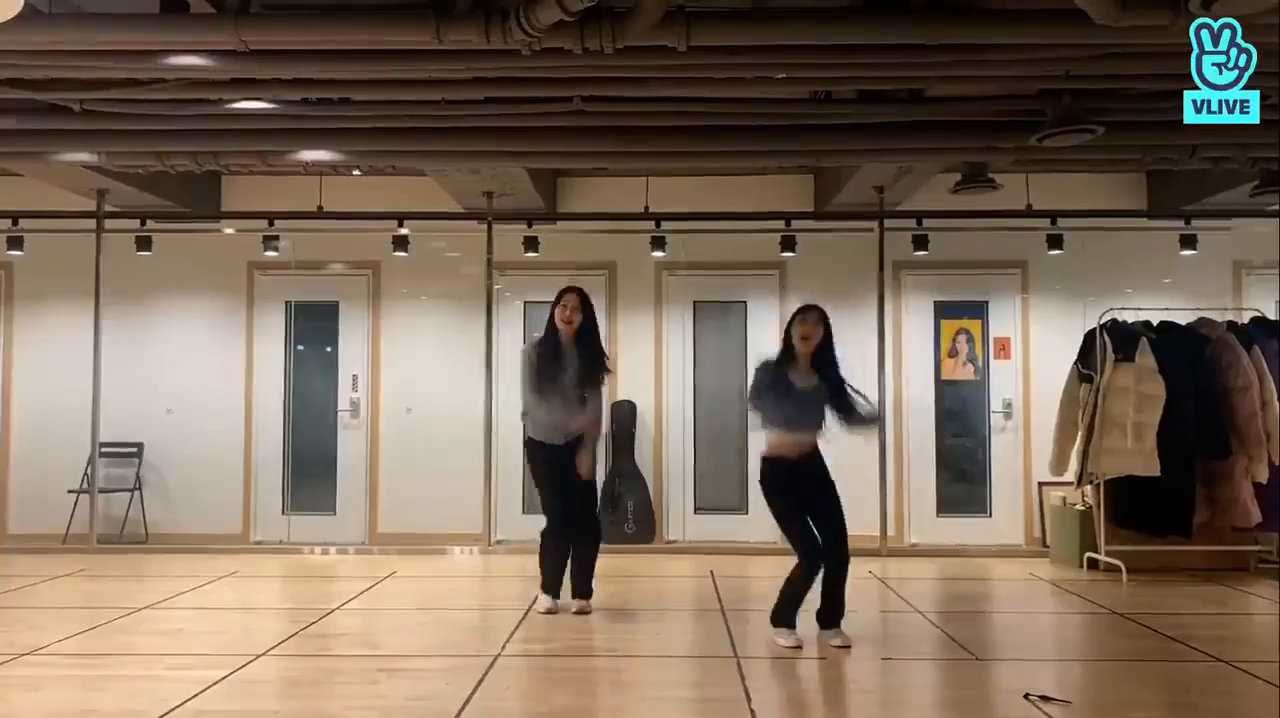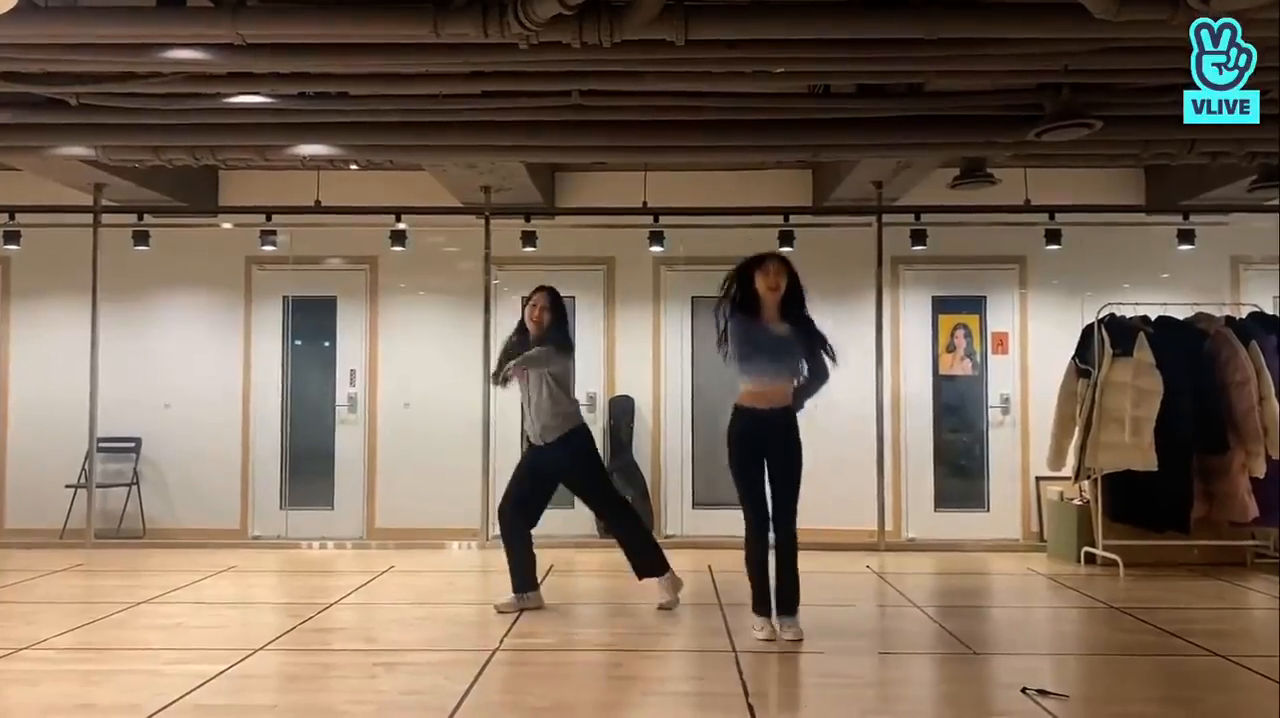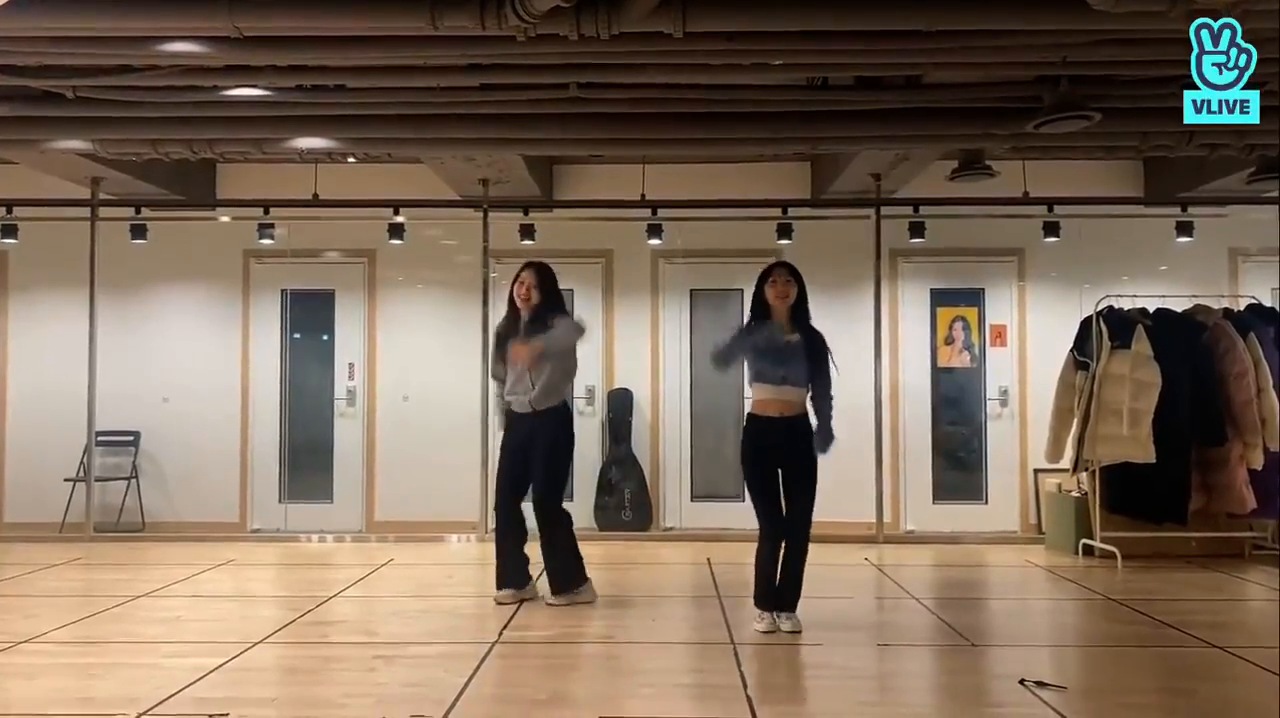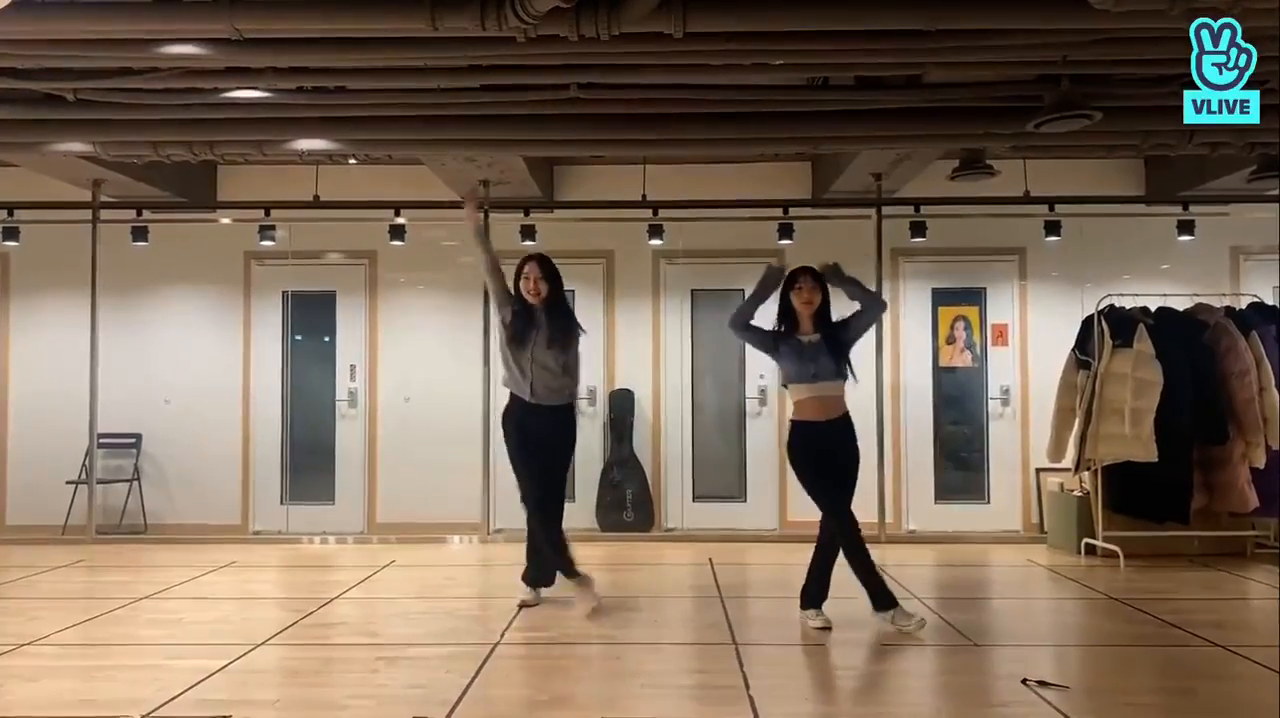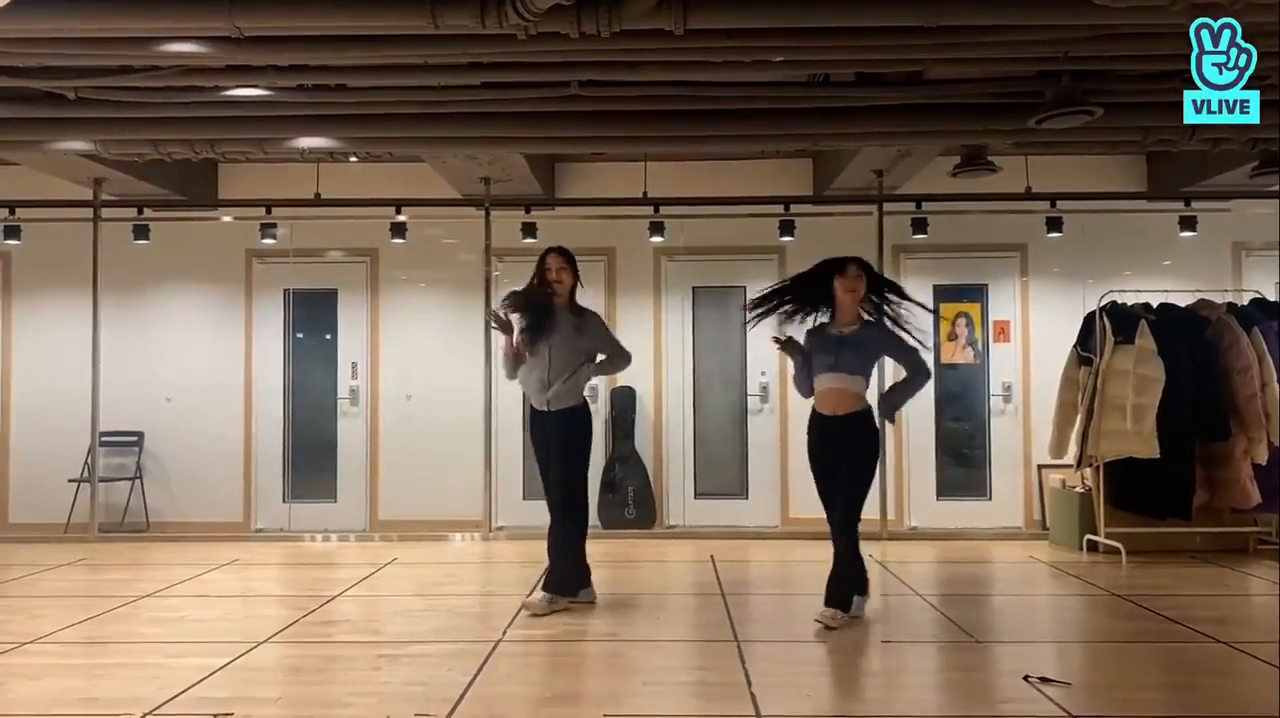
dt=1s
person 1, frame 1
left shoulder: (828, 378)
right shoulder: (769, 372)
left elbow: (848, 414)
right elbow: (758, 402)
left wrist: (865, 421)
left hip: (813, 467)
right hip: (778, 471)
left knee: (838, 549)
right knee: (812, 555)
left ankle: (830, 622)
right ankle: (782, 621)
person 1, frame 2
left shoulder: (800, 328)
right shoulder: (740, 326)
left elbow: (819, 373)
right elbow: (744, 363)
left wrist: (797, 394)
right wrist: (782, 368)
left hip: (784, 427)
right hip: (748, 427)
left knee: (785, 523)
right knee: (757, 521)
left ankle: (787, 612)
right ankle: (762, 613)
person 1, frame 3
left shoulder: (812, 340)
right shoulder: (752, 335)
left elbow: (821, 394)
right elbow: (720, 360)
left wrist: (825, 428)
right wrist: (760, 335)
left hip: (798, 436)
right hip: (759, 435)
left knee: (799, 528)
right knee: (772, 527)
left ankle: (786, 605)
right ankle: (764, 605)
person 1, frame 4
left shoulder: (839, 334)
right shoulder: (779, 342)
left elbow: (876, 306)
right elbow: (737, 324)
left wrist: (842, 281)
right wrist: (766, 287)
left hip: (842, 434)
right hip: (804, 438)
left knee: (833, 523)
right knee: (844, 522)
left ankle: (811, 603)
right ankle: (885, 604)
person 1, frame 5
left shoulder: (877, 332)
right shoulder: (815, 334)
left elbow: (920, 372)
right elbow: (805, 389)
left wrist: (890, 402)
right wrist: (796, 357)
left hip: (859, 428)
right hip: (822, 429)
left knee: (847, 518)
right knee: (838, 518)
left ankle: (837, 601)
right ankle: (854, 591)
person 2, frame 1
left shoulder: (589, 358)
right shoulder: (535, 351)
left elbow: (594, 409)
right elbow: (531, 398)
left wrist: (589, 450)
right wrist: (568, 418)
left hip: (577, 445)
right hip: (541, 445)
left knee: (586, 522)
right knee: (558, 519)
left ankle: (581, 592)
right ankle: (549, 590)
person 2, frame 2
left shoulder: (556, 348)
right shoulder: (517, 348)
left elbow: (538, 360)
left wrist: (521, 365)
left hip: (572, 444)
right hip: (538, 449)
left knee: (612, 509)
right knee: (511, 512)
left ankle: (664, 575)
right ankle: (526, 591)
person 2, frame 3
left shoulder: (554, 324)
right shoulder: (505, 330)
left elbow: (576, 331)
left wrist: (534, 345)
right wrist: (504, 406)
left hip: (552, 422)
right hip: (517, 424)
left knee: (546, 502)
right knee: (505, 503)
left ankle: (573, 584)
right ankle: (517, 582)
person 2, frame 4
left shoulder: (565, 326)
right shoulder: (509, 314)
right elbow: (491, 271)
left wrist: (568, 409)
right wrist: (476, 224)
left hip: (559, 419)
right hip: (521, 415)
left knee: (549, 500)
right knee: (537, 497)
left ankle: (534, 580)
right ankle: (573, 577)
person 2, frame 5
left shoulder: (587, 321)
right shoulder: (528, 317)
left elbow: (621, 358)
right elbow: (511, 372)
left wrist: (585, 373)
right wrist: (508, 341)
left hip: (572, 417)
right hip: (539, 416)
left knee: (568, 502)
right knee: (561, 502)
left ankle: (559, 588)
right ankle: (577, 584)
